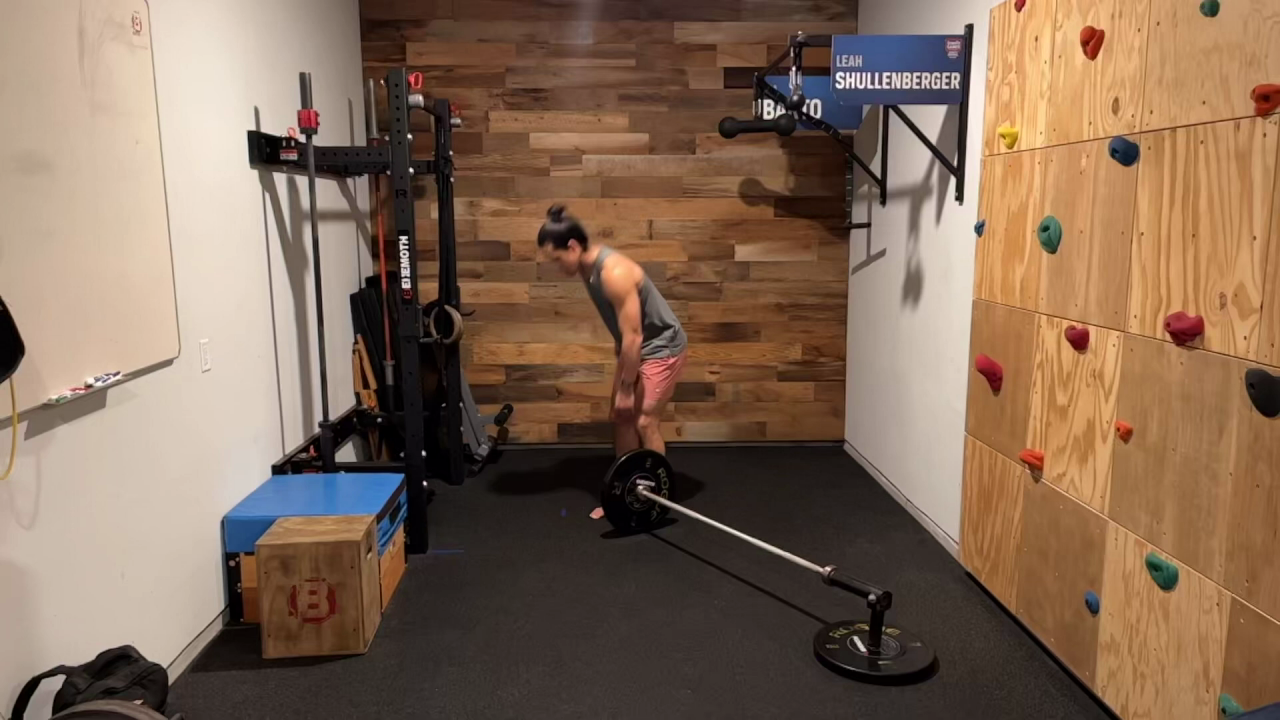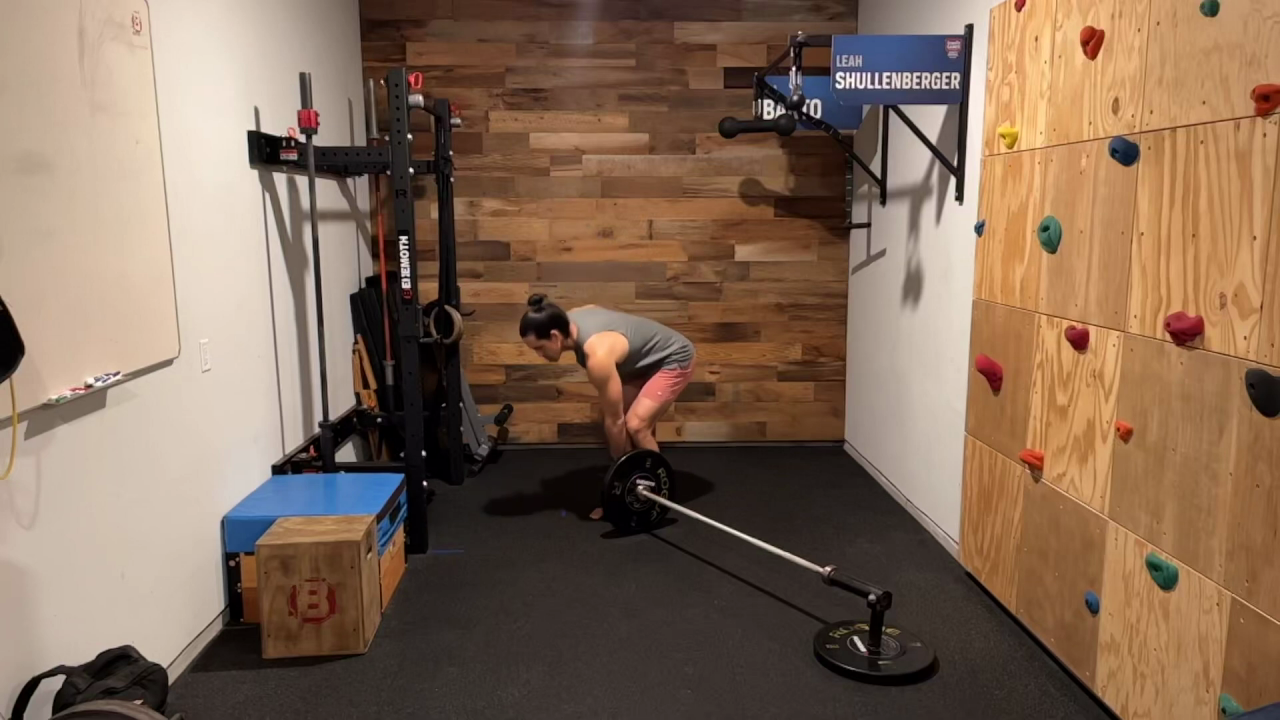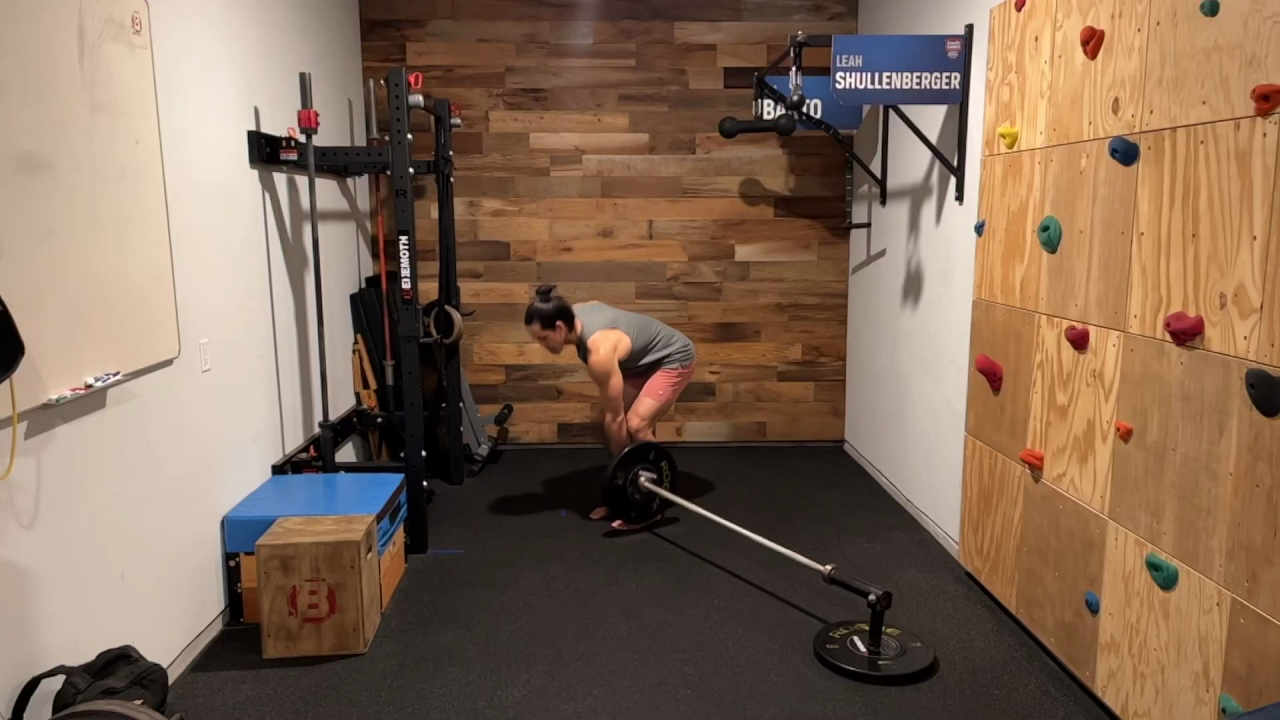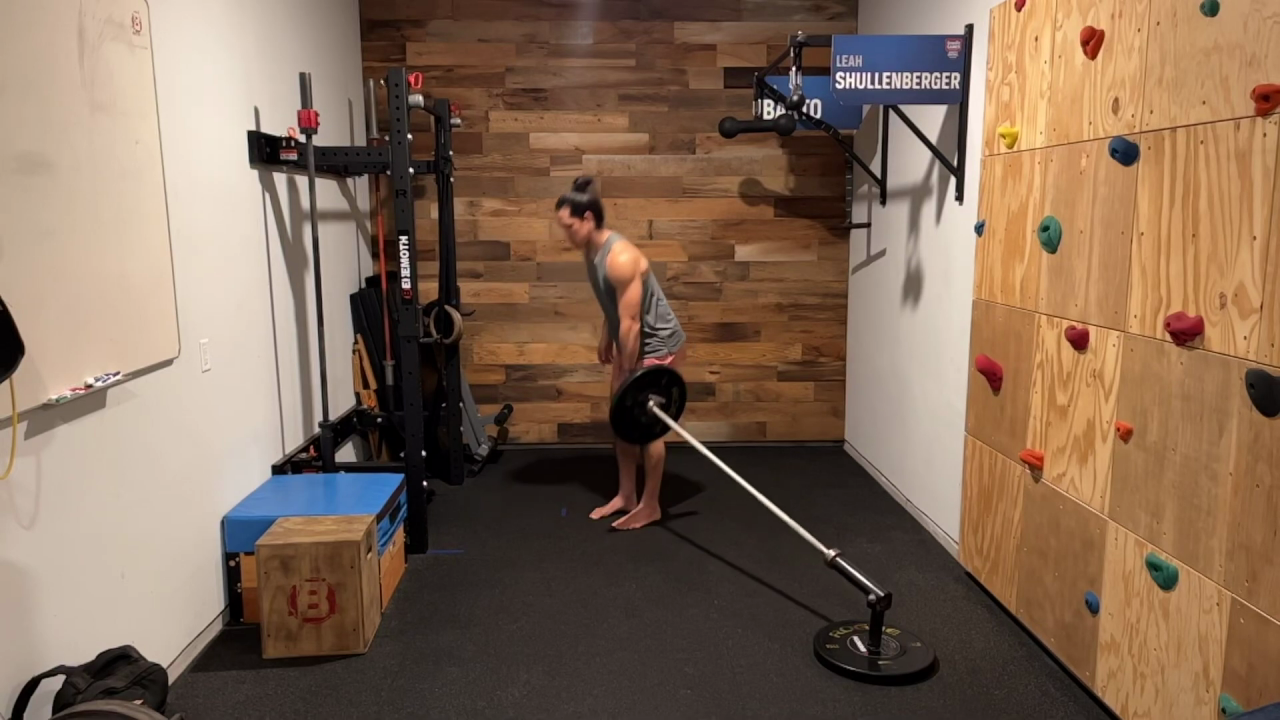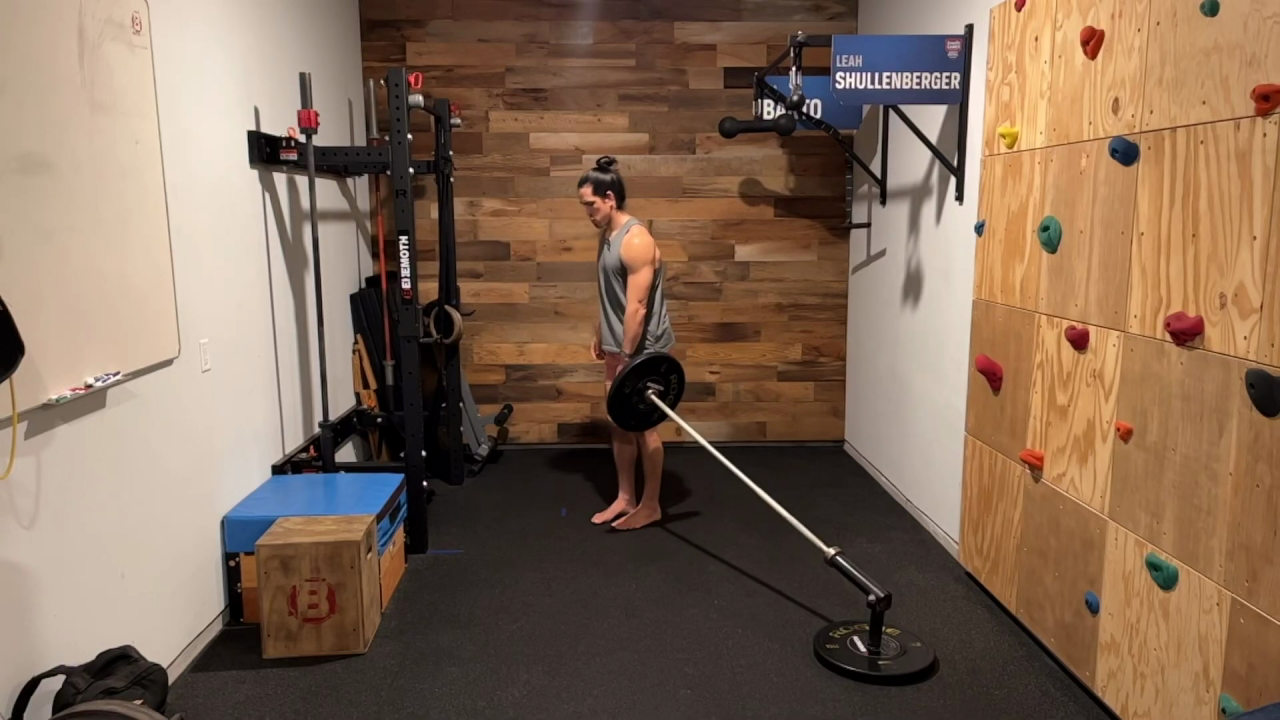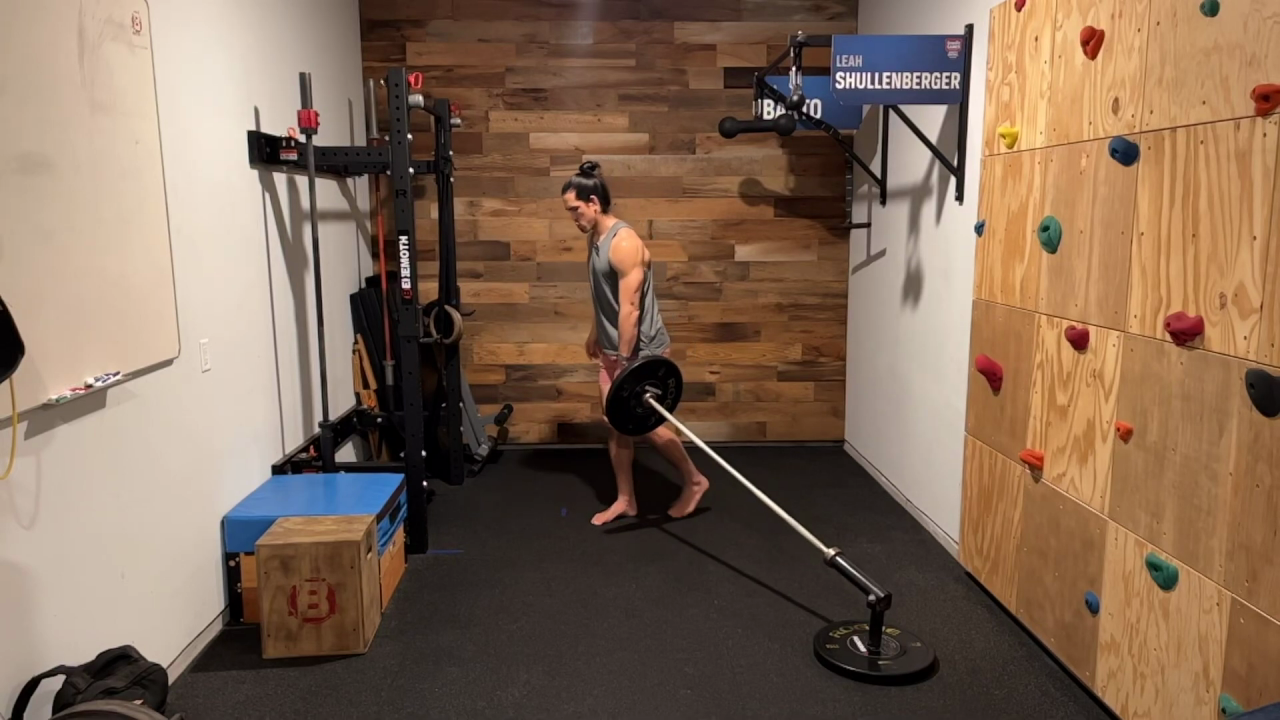
dt=0.5s
person 1, frame 1
left shoulder: (614, 272)
right shoulder: (590, 265)
left elbow: (633, 337)
left wrist: (627, 390)
left hip: (662, 346)
right hip: (640, 345)
left knee: (643, 421)
right knee: (620, 417)
person 1, frame 2
left shoulder: (597, 355)
right shoulder: (572, 319)
left elbow: (615, 418)
left hip: (674, 360)
right hip: (647, 359)
left knee: (636, 424)
right knee: (615, 421)
person 1, frame 3
left shoulder: (600, 350)
right shoulder: (576, 314)
left elbow: (615, 416)
left hip: (673, 359)
right hip: (646, 358)
left knee: (636, 423)
right knee: (614, 423)
person 1, frame 4
left shoulder: (620, 257)
right shoulder: (593, 249)
left elbow: (631, 322)
left wrist: (628, 376)
right wrist: (604, 341)
left hip: (659, 345)
right hip: (633, 343)
left ankle: (650, 506)
right ankle: (626, 494)
person 1, frame 5
left shoulder: (636, 241)
right shoulder: (607, 235)
left elbow: (638, 307)
left wrist: (629, 358)
right wrist: (600, 335)
left hip: (643, 350)
right hip: (618, 348)
left knee: (642, 427)
right knee: (618, 424)
left ankle: (650, 505)
right ankle: (626, 498)
person 1, frame 6
left shoulder: (624, 243)
right shoulder: (596, 238)
left elbow: (631, 309)
left wrist: (628, 362)
right wrist: (594, 334)
left hip: (642, 350)
right hip: (613, 350)
right knee: (616, 424)
left ankle: (694, 480)
right ankle: (625, 499)
